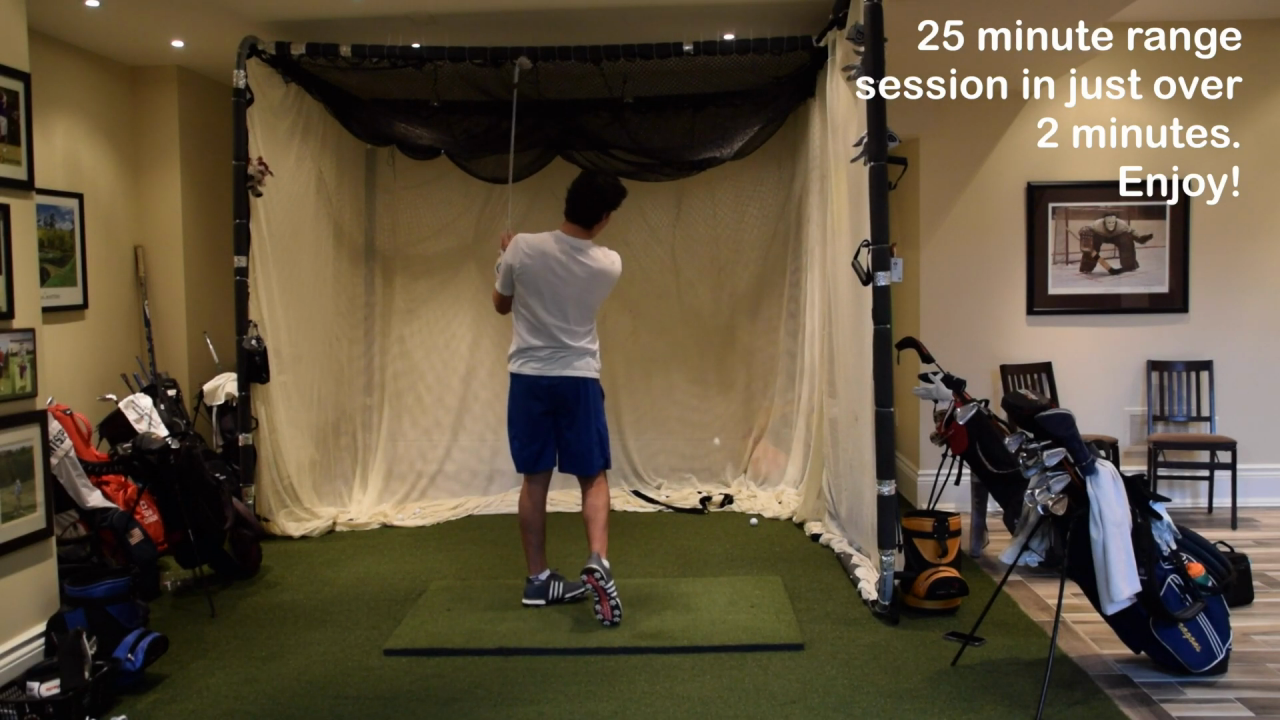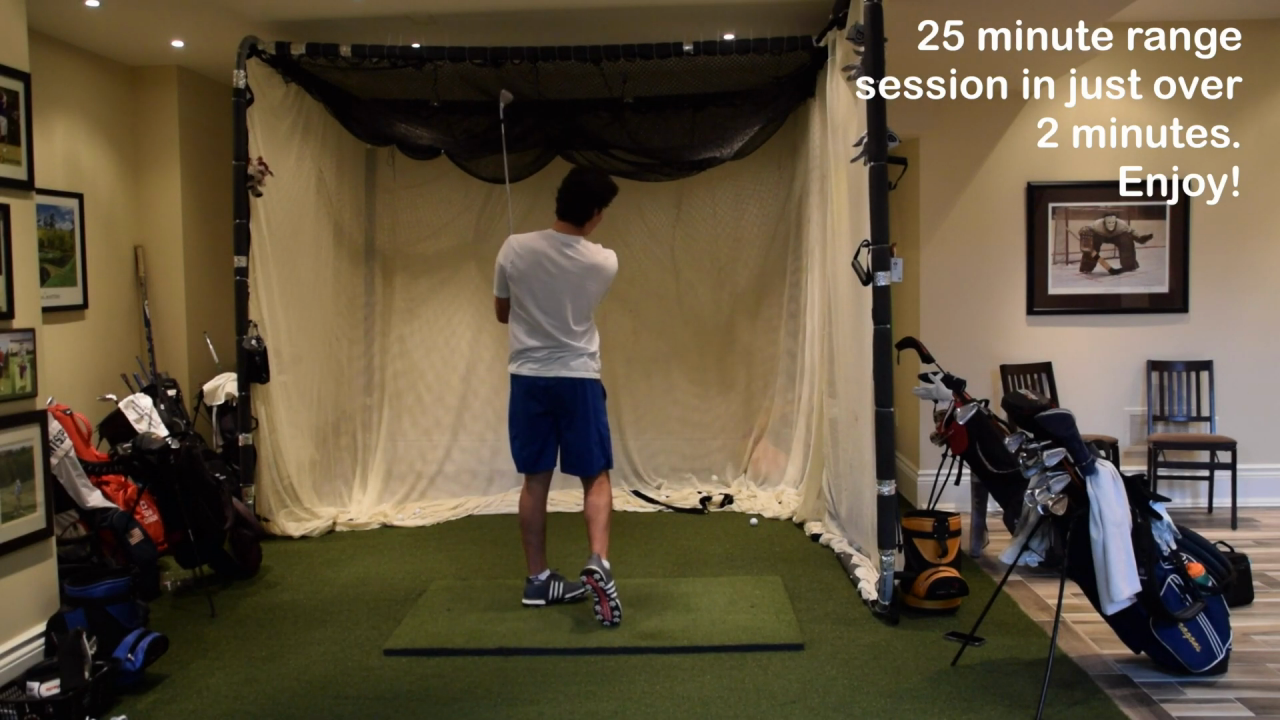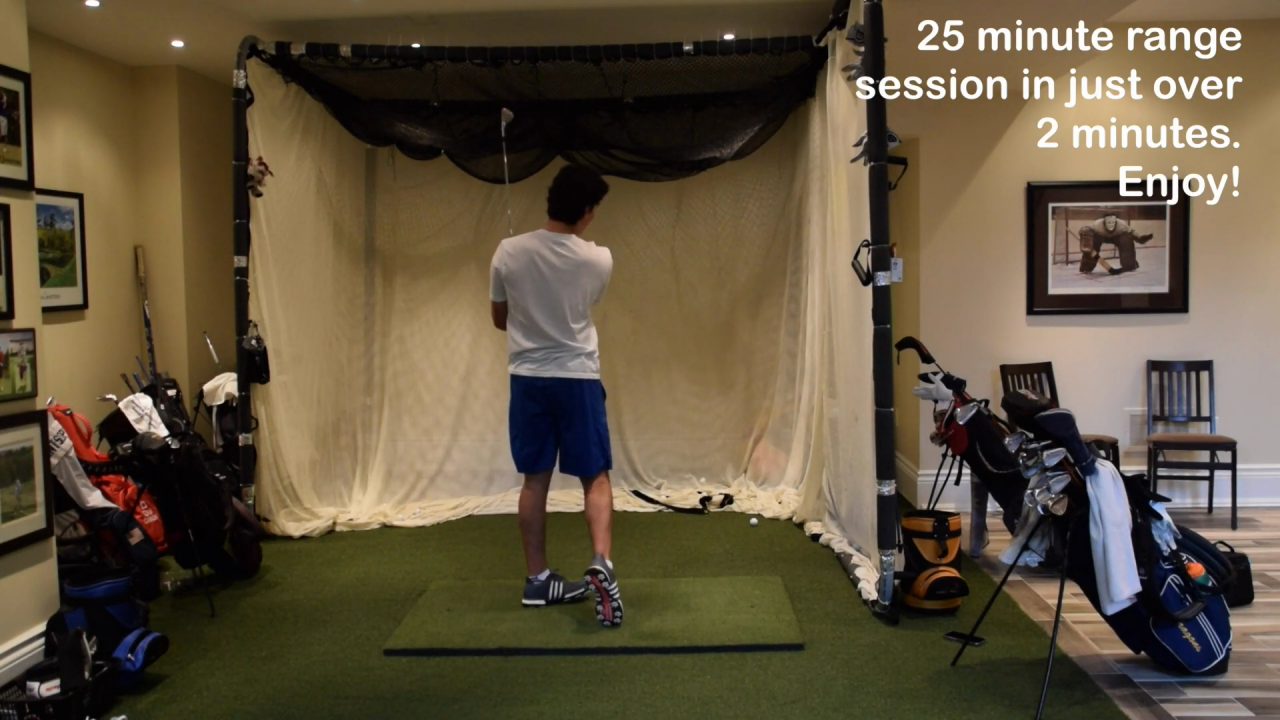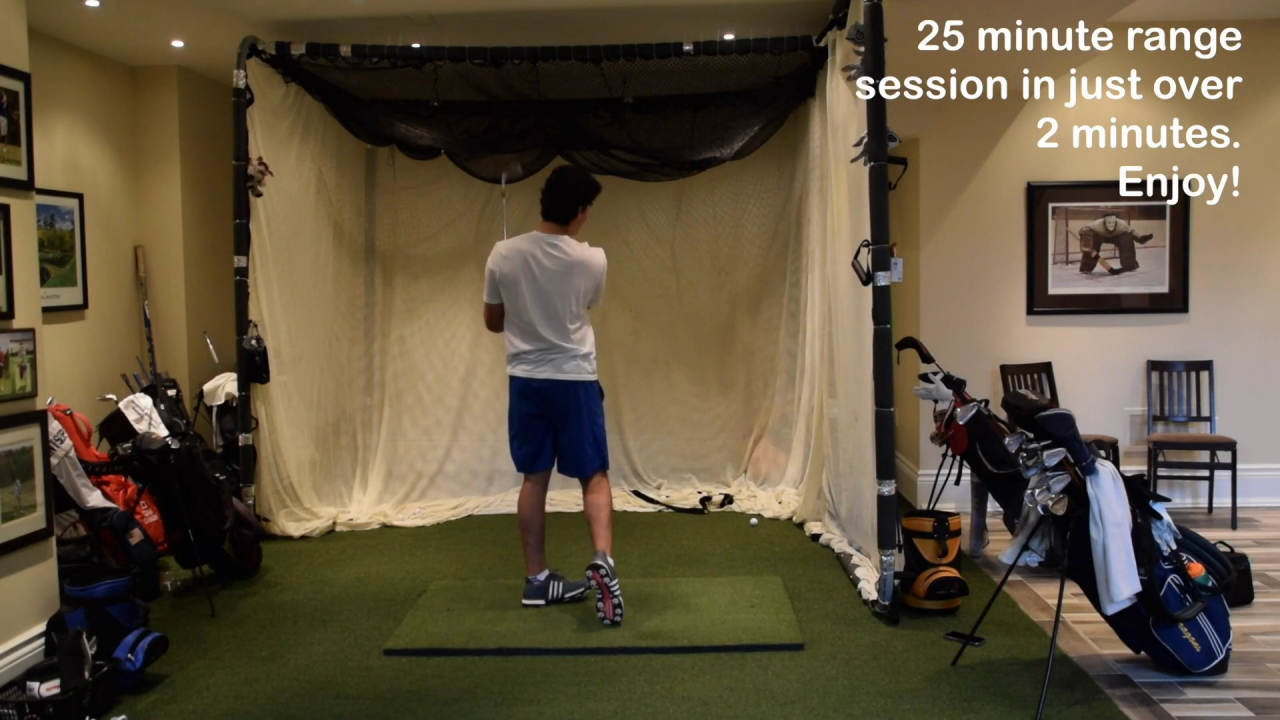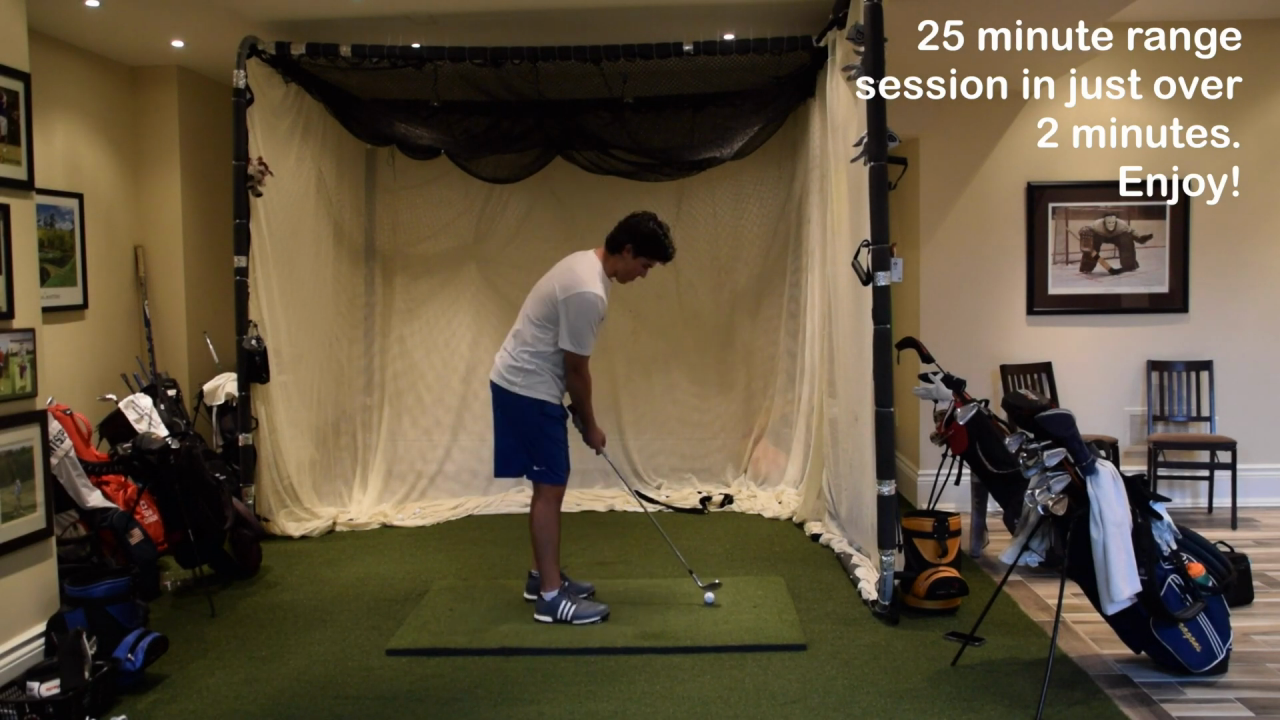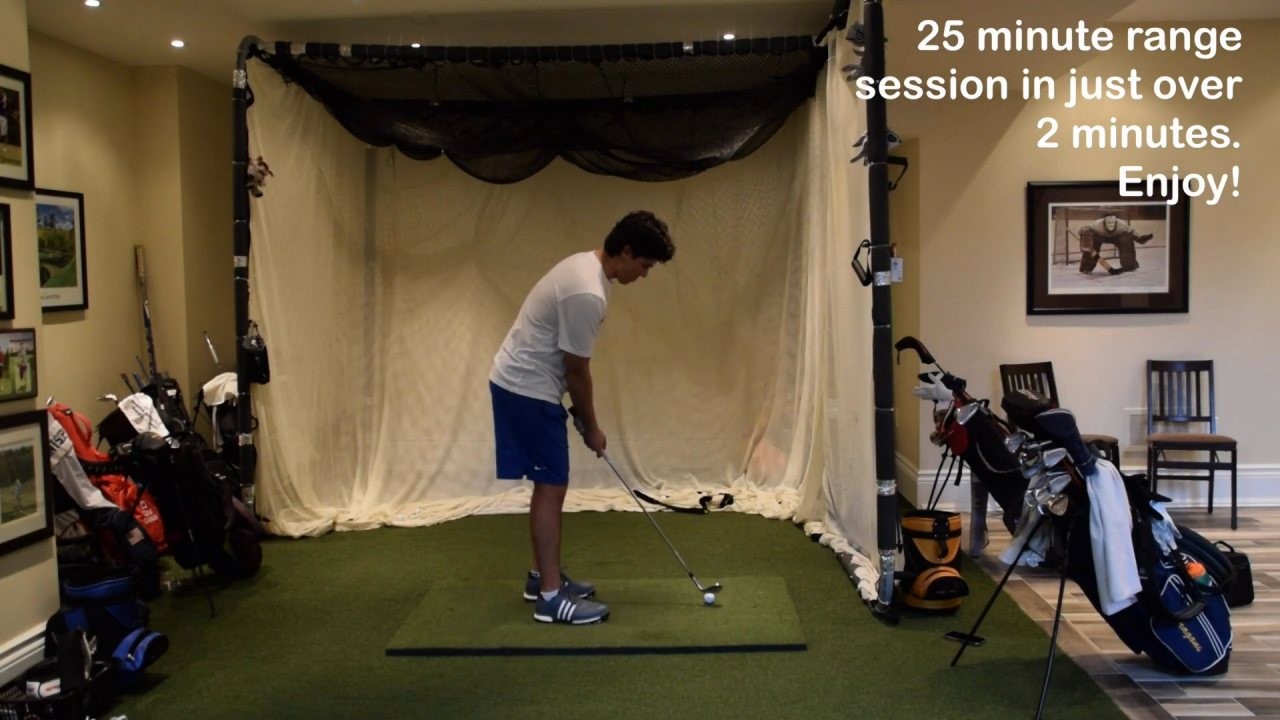
dt=0.2s
person 1, frame 1
left shoulder: (523, 249)
right shoulder: (610, 265)
left elbow: (502, 304)
left hip: (529, 379)
right hip: (579, 380)
left knee: (535, 479)
right knee: (593, 477)
left ankle: (537, 578)
right ankle: (598, 561)
person 1, frame 2
left shoulder: (515, 250)
right shoulder: (605, 262)
left elbow: (503, 314)
left hip: (528, 379)
right hip: (579, 380)
left knee: (536, 479)
right knee: (595, 476)
left ankle: (537, 579)
right ankle: (598, 562)
person 1, frame 3
left shoulder: (508, 252)
right shoulder: (599, 260)
left elbow: (499, 320)
left hip: (527, 380)
right hip: (578, 380)
left knee: (535, 479)
right knee: (595, 476)
left ankle: (537, 579)
right ankle: (601, 562)
person 1, frame 4
left shoulder: (503, 255)
right shoulder: (593, 260)
left elbow: (493, 322)
left hip: (525, 381)
right hip: (575, 380)
left knee: (534, 478)
right knee: (594, 476)
left ankle: (536, 578)
right ankle: (602, 560)
person 1, frame 5
left shoulder: (581, 263)
right shoulder: (588, 293)
right elbow: (577, 369)
left wrist: (575, 410)
right wrist: (589, 425)
left hip: (522, 382)
right hip: (528, 389)
left knee: (548, 484)
right knee: (551, 486)
left ankle: (542, 577)
right ankle: (551, 596)
person 1, frame 6
left shoulder: (584, 264)
right shoulder: (588, 294)
right elbow: (576, 370)
left wrist: (583, 415)
right wrist: (591, 427)
left hip: (525, 382)
right hip: (526, 388)
left knee: (549, 483)
right knee: (551, 486)
left ankle: (542, 575)
right ankle: (550, 596)
